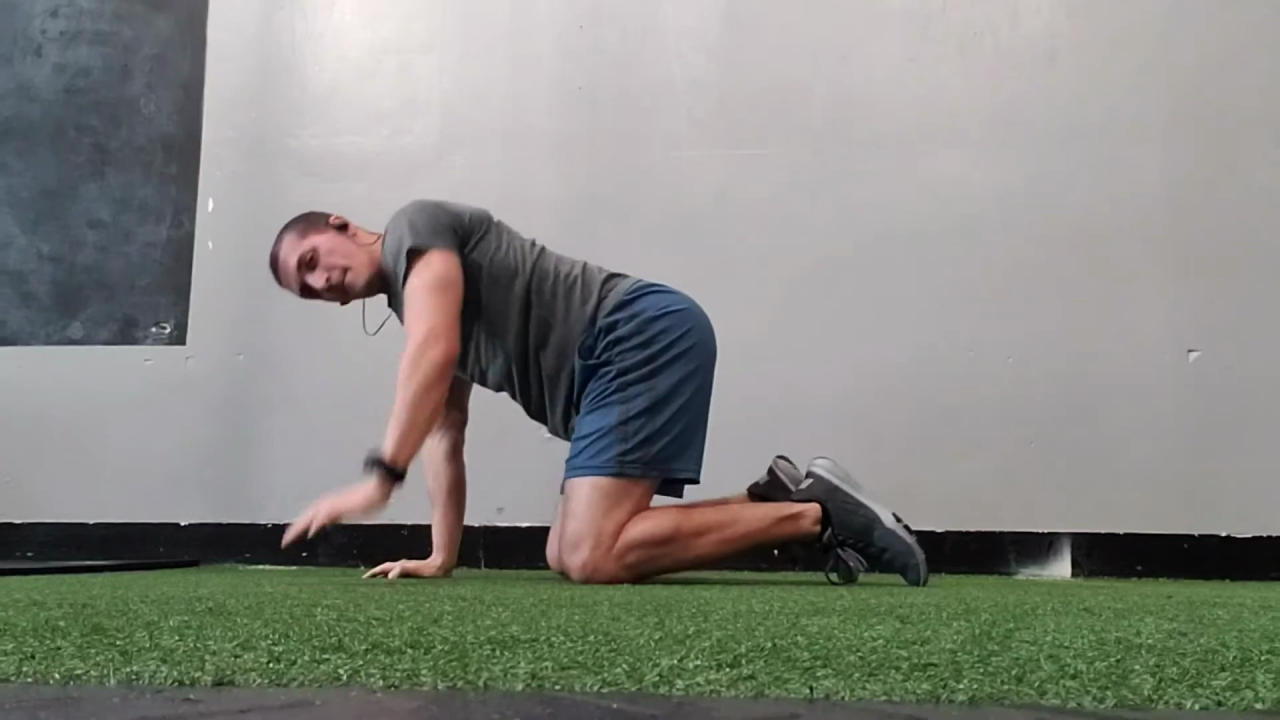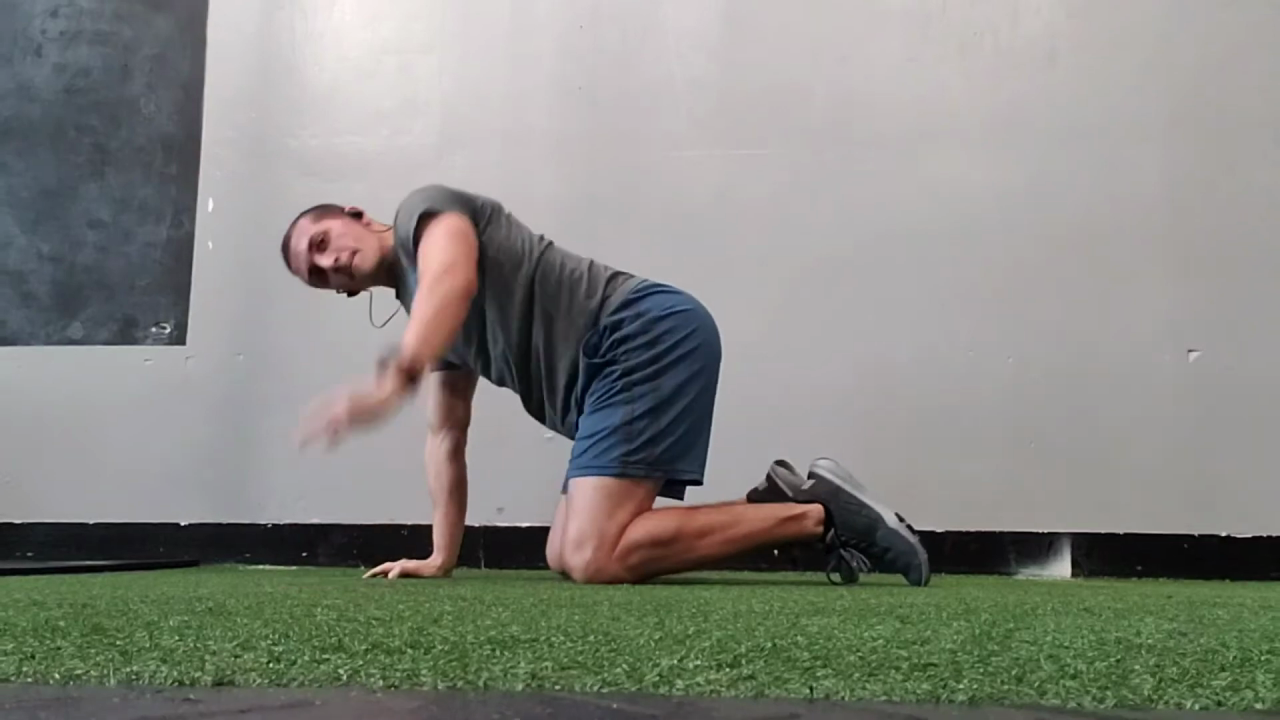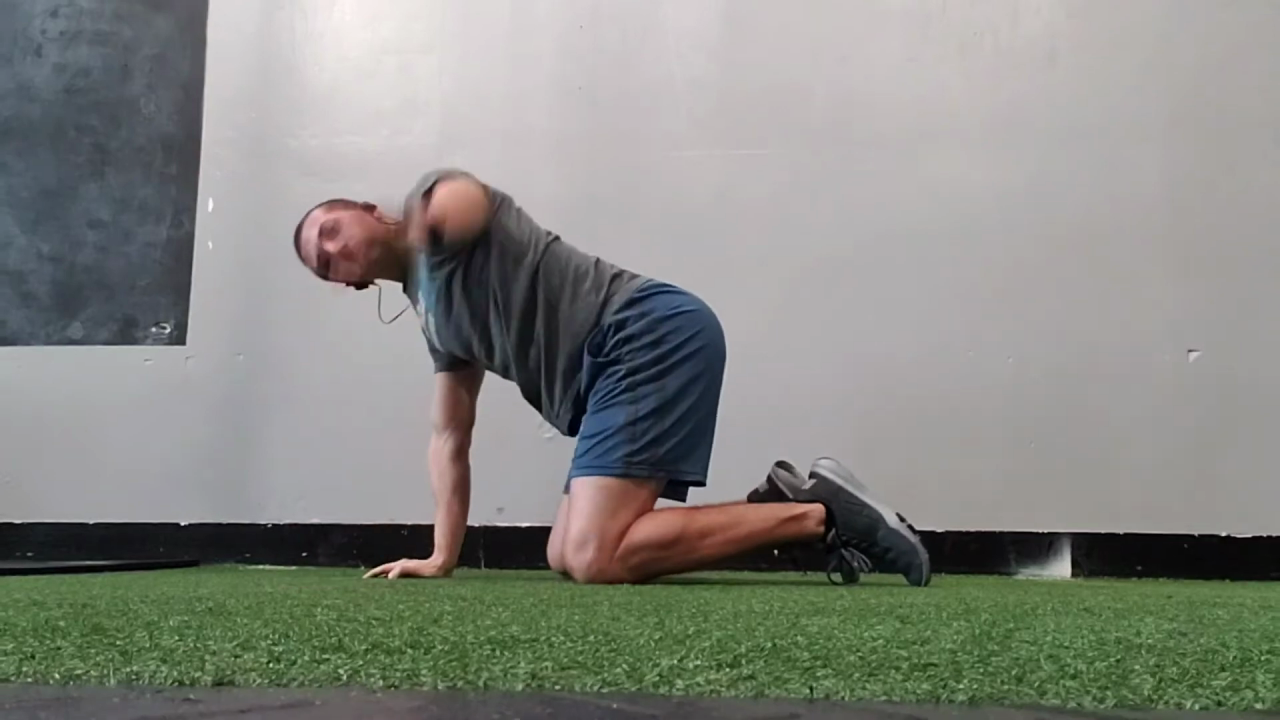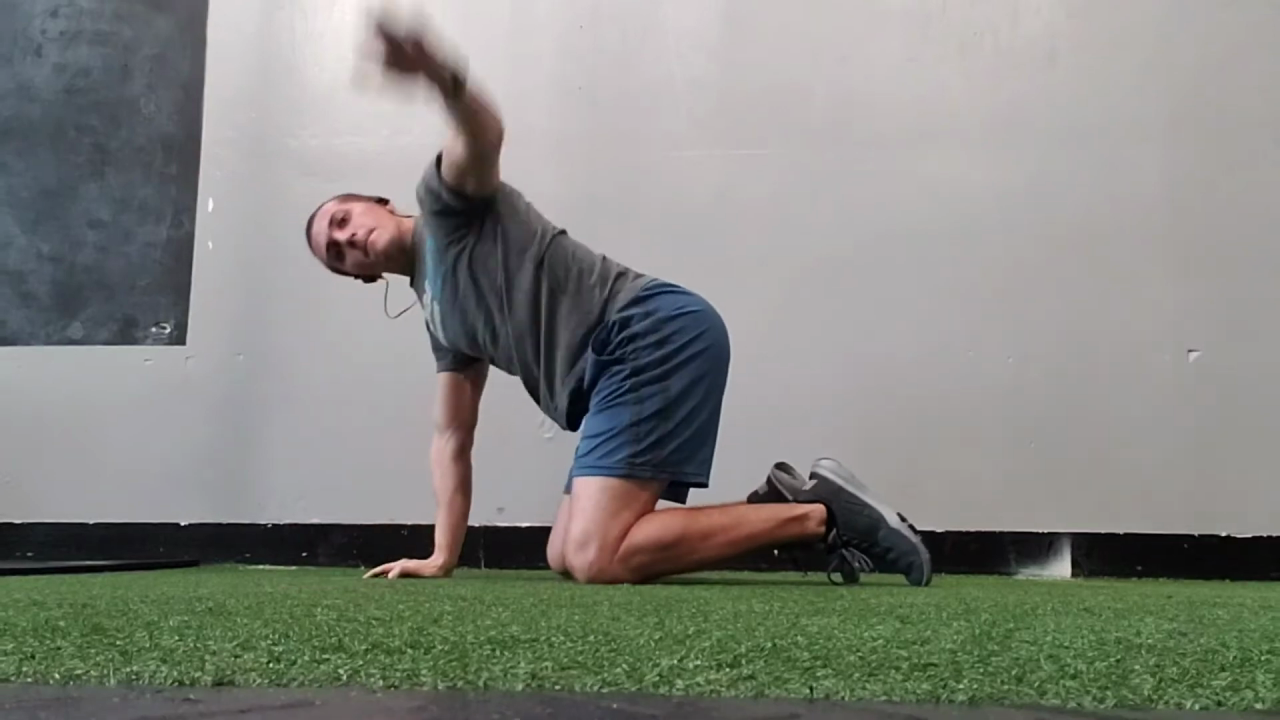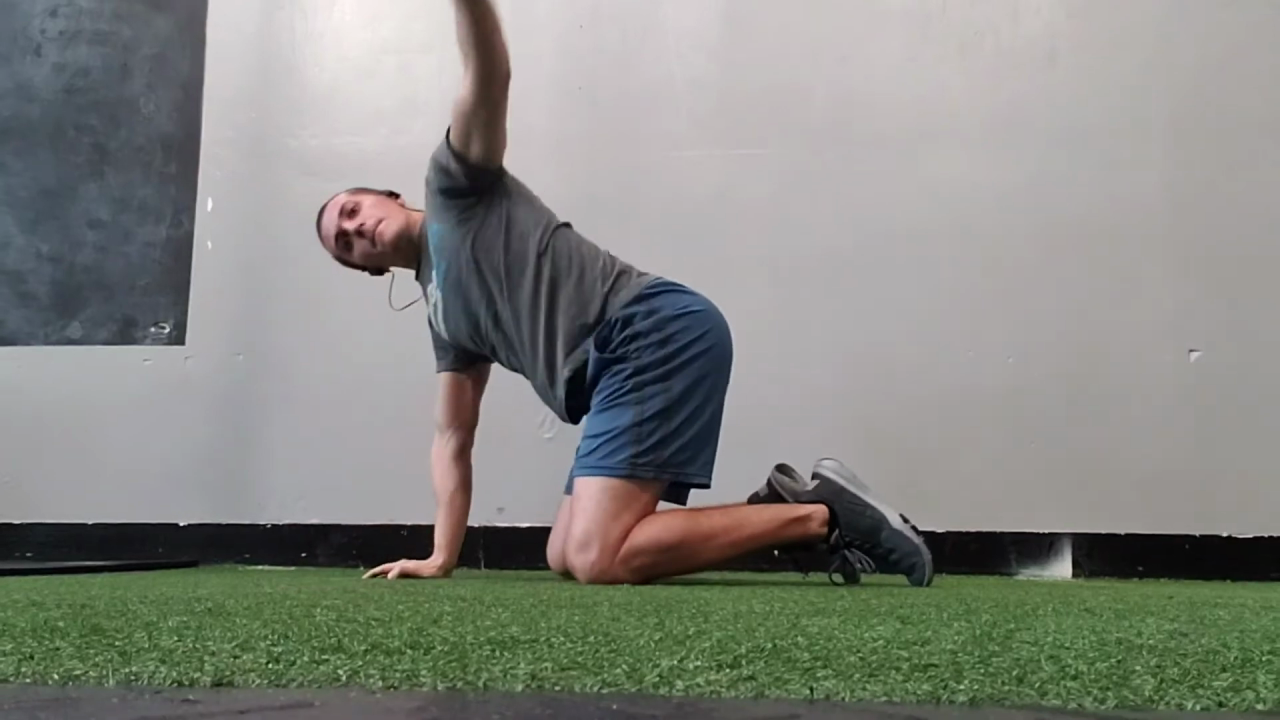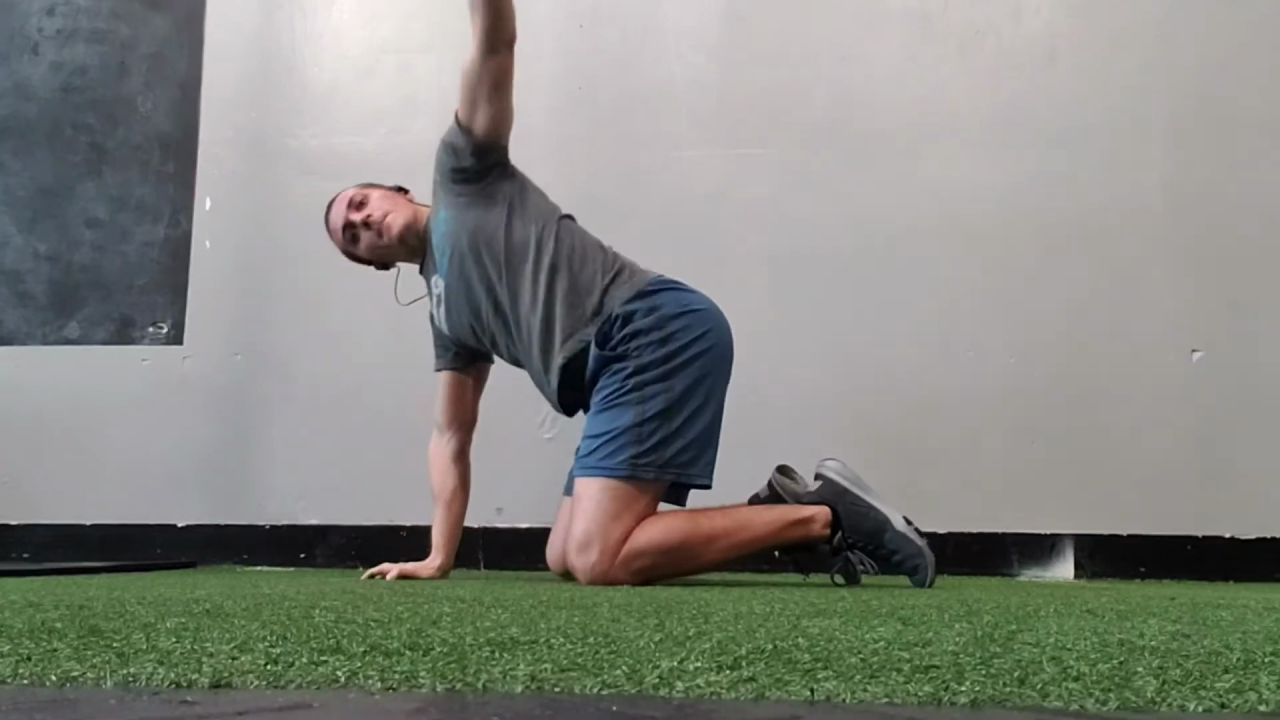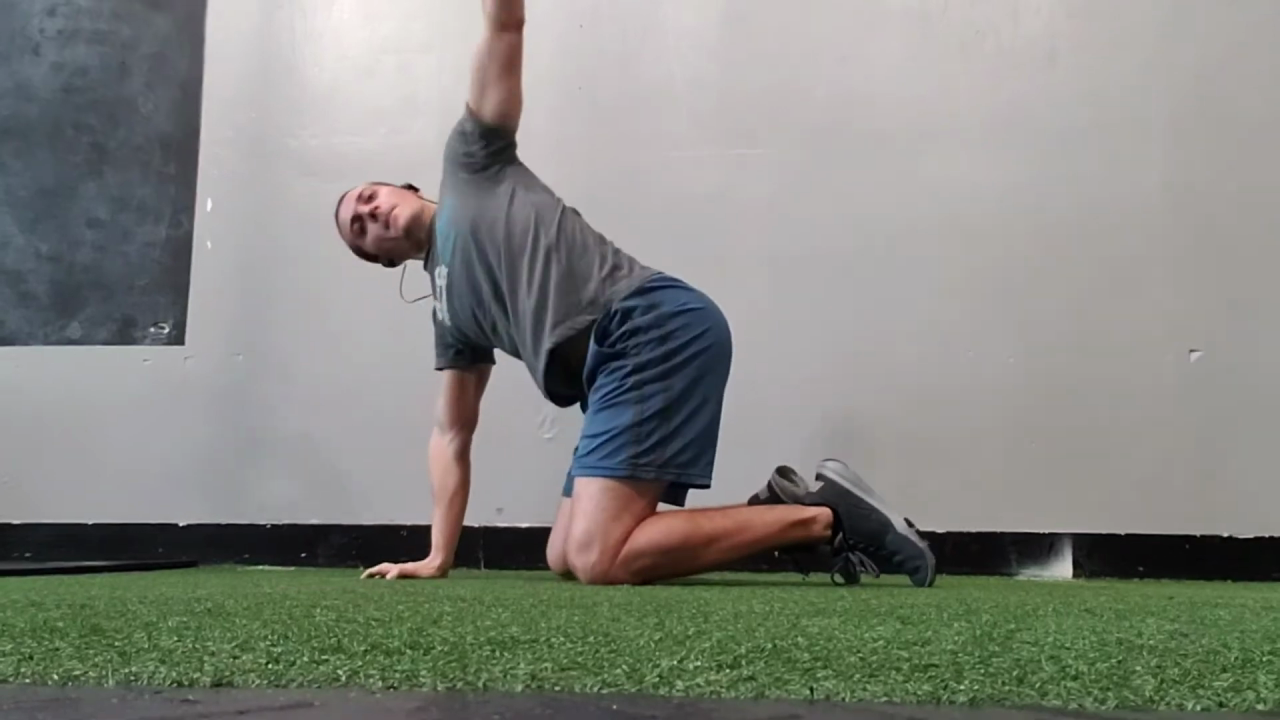
dt=0.1s
person 1, frame 1
left shoulder: (414, 227)
right shoulder: (417, 305)
left elbow: (431, 354)
right elbow: (443, 434)
left wrist: (378, 476)
right wrist: (441, 556)
left hip: (643, 334)
right hip: (622, 361)
left knee: (592, 557)
right knee: (568, 554)
left ankle: (815, 513)
right ankle: (774, 501)
person 1, frame 2
left shoulder: (421, 213)
right shoulder: (417, 308)
left elbow: (454, 280)
right elbow: (445, 436)
left wrist: (394, 376)
right wrist: (440, 556)
left hip: (648, 334)
right hip: (624, 362)
left knee: (592, 558)
right knee: (566, 554)
left ankle: (814, 512)
right ankle: (772, 503)
person 1, frame 3
left shoulder: (431, 201)
right shoulder: (429, 308)
left elbow: (462, 203)
right elbow: (449, 436)
left wrist: (417, 225)
right wrist: (441, 556)
left hip: (652, 333)
right hip: (628, 359)
left knee: (594, 559)
right knee: (567, 554)
left ankle: (816, 513)
right ankle: (775, 502)
person 1, frame 4
left shoulder: (448, 203)
right shoulder: (438, 311)
left elbow: (482, 130)
right elbow: (453, 438)
left wrist: (438, 71)
right wrist: (442, 555)
left hip: (657, 338)
right hip: (625, 368)
left knee: (596, 557)
right knee: (567, 555)
left ankle: (818, 512)
right ankle: (773, 507)
person 1, frame 5
left shoulder: (457, 185)
right shoulder: (442, 307)
left elbow: (490, 78)
right elbow: (453, 436)
right wrist: (440, 556)
left hip: (660, 335)
right hip: (626, 365)
left knee: (599, 561)
right knee: (567, 557)
left ankle: (819, 515)
right ankle: (778, 508)
person 1, frame 6
left shoulder: (462, 175)
right shoulder: (447, 311)
right elbow: (450, 436)
right wrist: (438, 557)
left hip: (658, 332)
right hip: (625, 363)
left knee: (599, 562)
right knee: (567, 557)
left ankle: (822, 515)
right ankle: (777, 512)
person 1, frame 7
left shoulder: (469, 169)
right shoulder: (450, 310)
right elbow: (451, 435)
right wrist: (437, 556)
left hip: (657, 331)
right hip: (623, 363)
left knee: (599, 562)
right knee: (567, 556)
left ankle: (824, 516)
right ankle: (779, 512)
